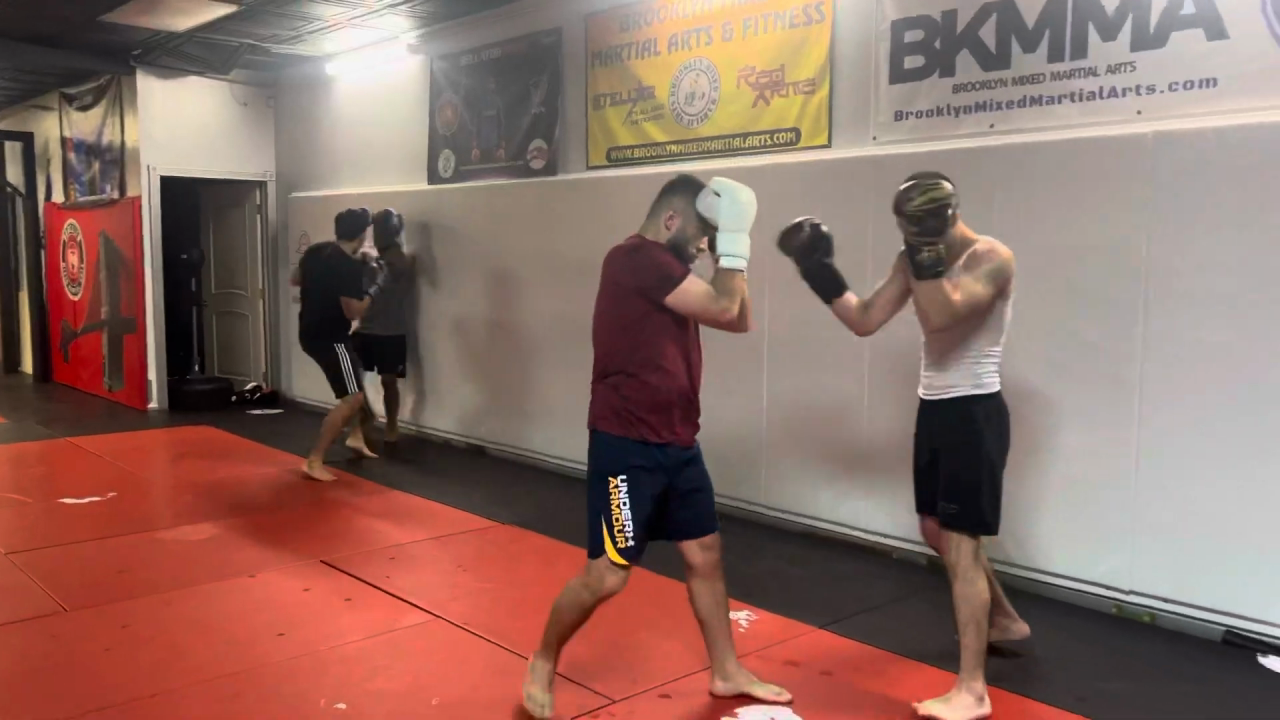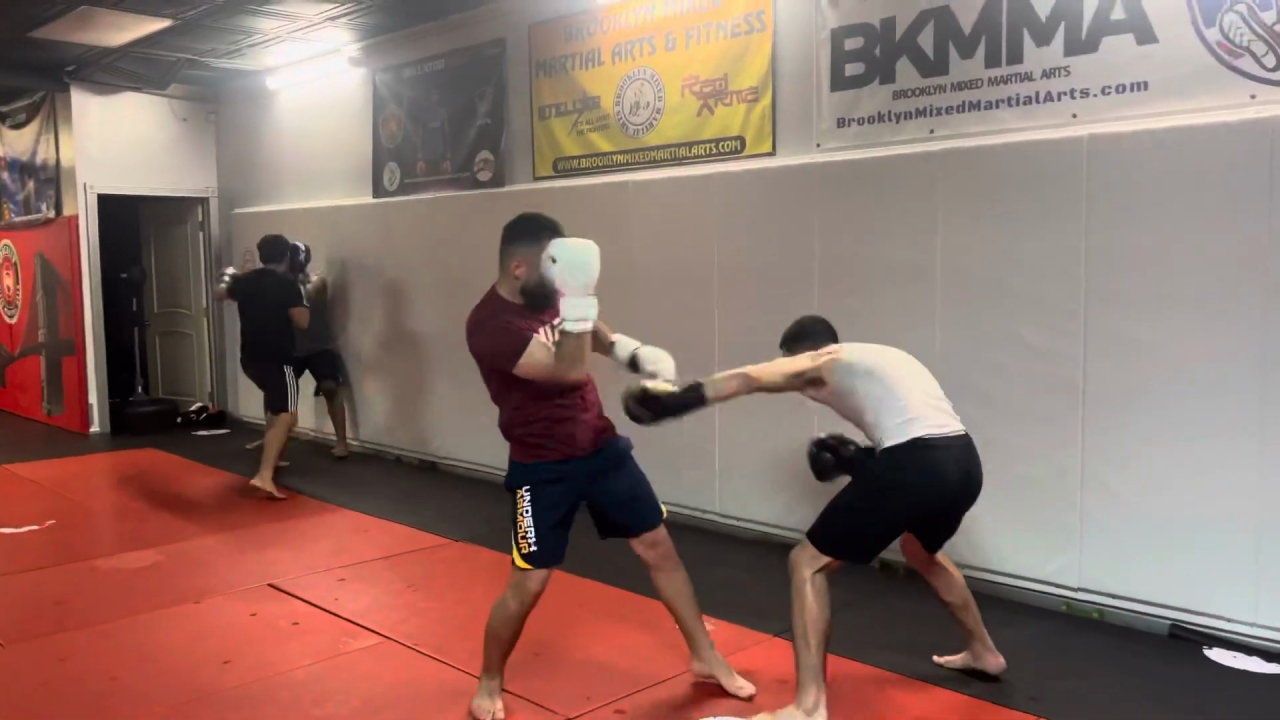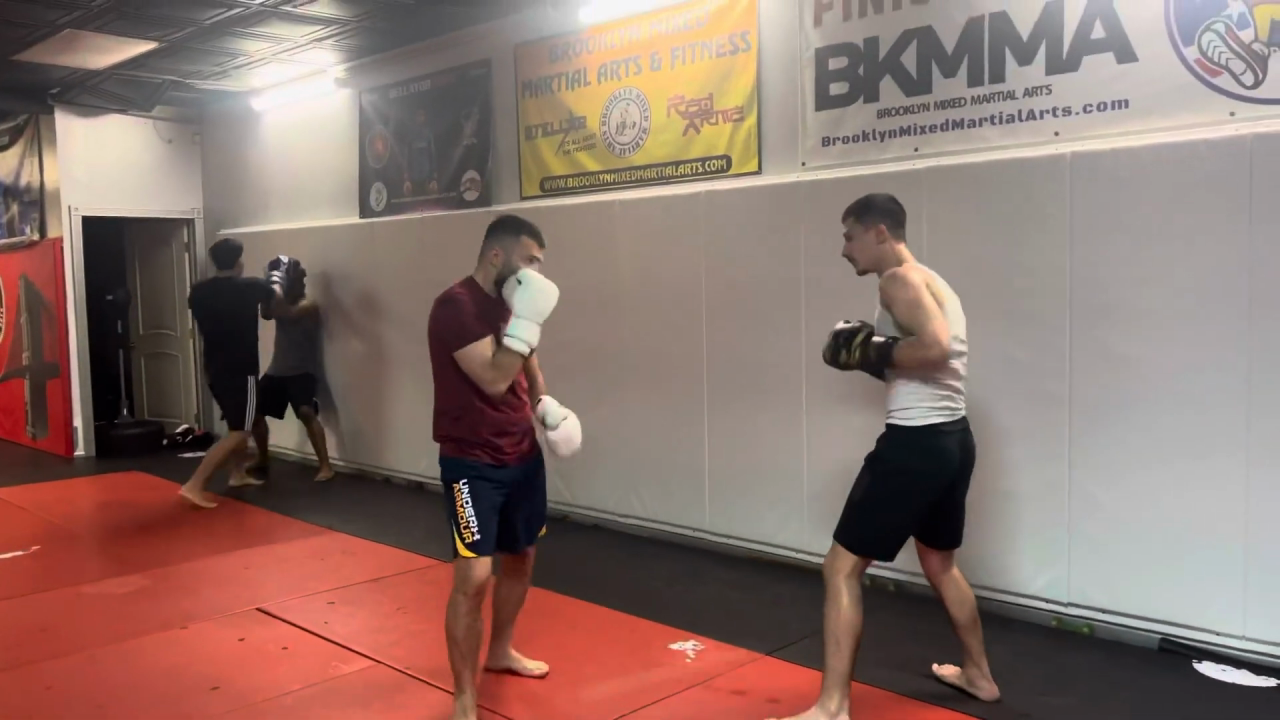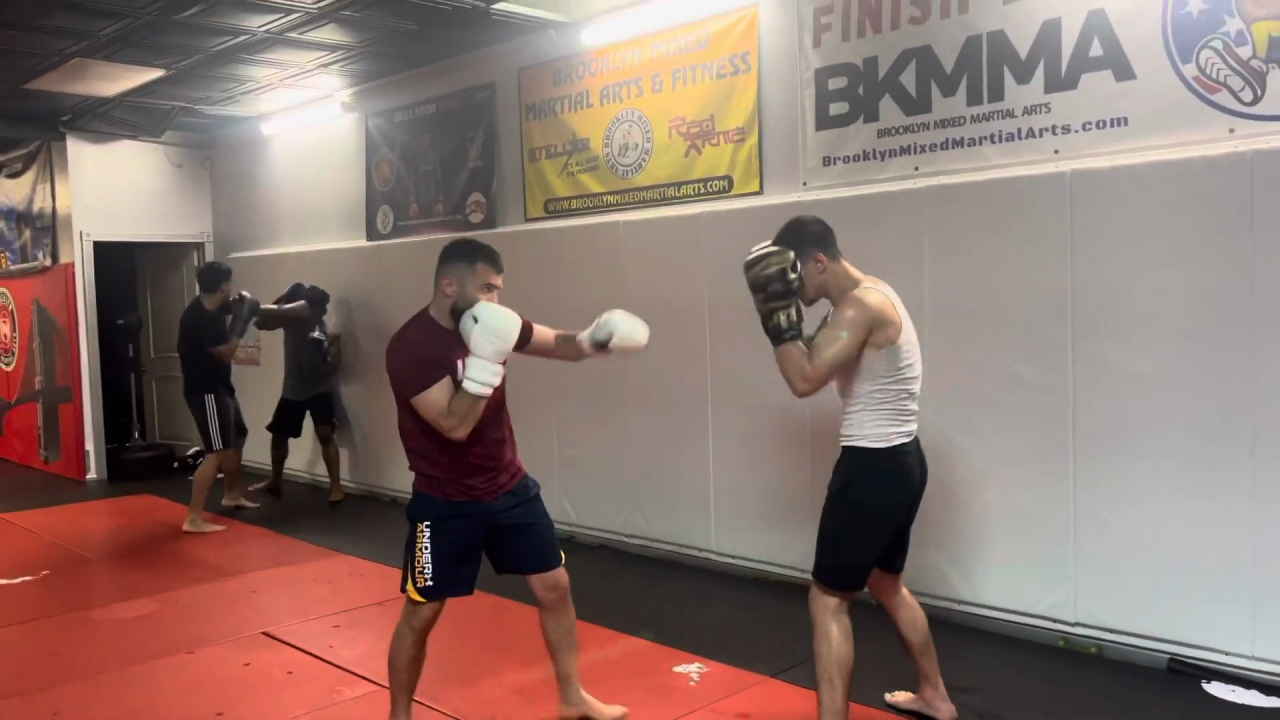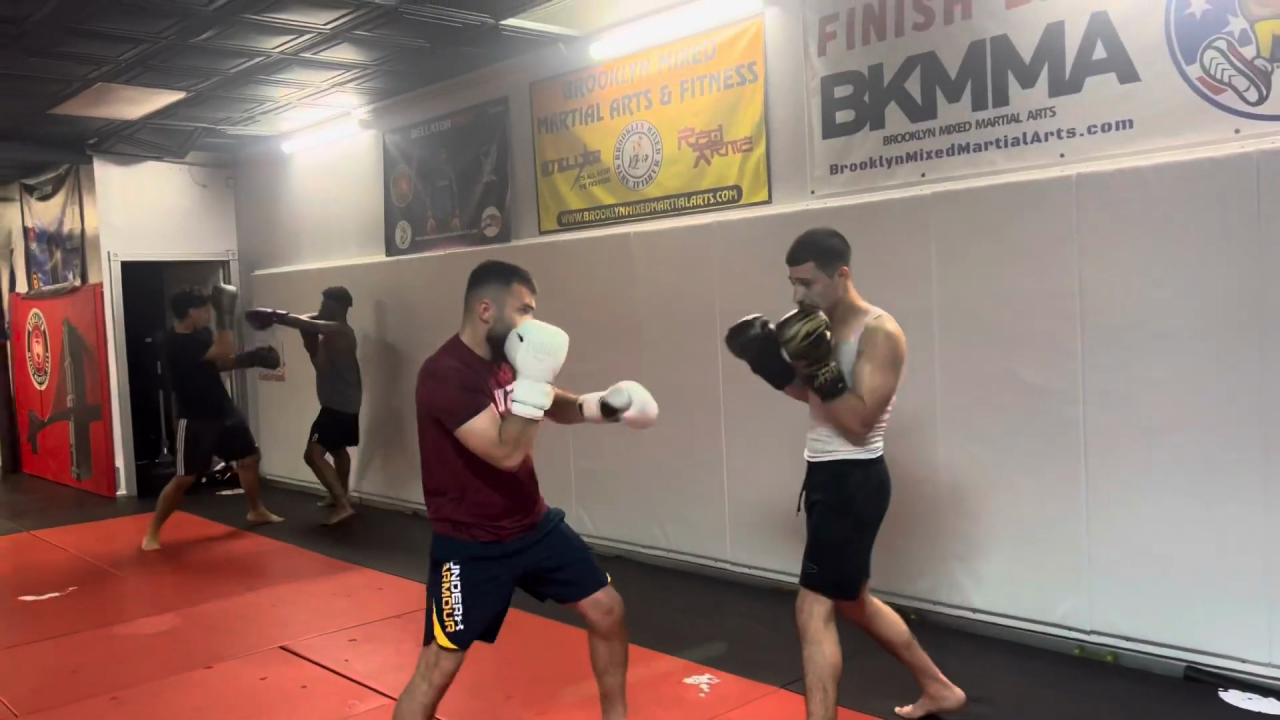
dt=0.5s
person 1, frame 1
left shoulder: (666, 266)
right shoulder: (636, 260)
left elbow: (741, 321)
right elbow: (721, 309)
left wrist: (729, 246)
right wrist: (733, 237)
left hip: (676, 444)
right hip: (626, 447)
left knee: (705, 558)
right knee: (606, 576)
left ankle: (728, 673)
right ankle: (542, 665)
person 1, frame 2
left shoulder: (552, 293)
right shoulder: (490, 325)
left elbow: (589, 332)
right elbow: (573, 370)
left wrist: (630, 350)
right wrist: (580, 297)
left hip: (600, 446)
right hip: (541, 467)
left knee: (659, 548)
right knee: (528, 584)
left ankle: (707, 659)
person 1, frame 3
left shoulder: (520, 304)
right shoulder: (455, 308)
right elbow: (495, 381)
left wrist: (552, 410)
right wrist: (525, 320)
left hip: (525, 457)
right hip: (474, 463)
left knee: (518, 560)
right knee: (474, 577)
left ankle: (501, 650)
person 1, frame 4
left shoulder: (497, 325)
right shoulder: (409, 347)
left elbow: (559, 344)
right elbow: (455, 426)
left wrist: (598, 335)
right wrist: (485, 358)
left hip: (508, 487)
right hip: (446, 502)
left knee: (554, 589)
right knee: (421, 614)
person 1, frame 5
left shoulder: (512, 351)
right shoulder: (443, 376)
left elbow: (556, 407)
right elbow: (507, 454)
left wrist: (605, 404)
right wrist: (534, 380)
left hip: (531, 523)
right hip: (467, 542)
left knee: (607, 611)
right knee: (439, 666)
person 2, frame 1
left shoulder: (992, 258)
right shoulder: (916, 258)
left elbow: (939, 316)
right elbow: (864, 321)
left wrist: (930, 251)
right wrist: (817, 270)
left hip: (974, 414)
right hip: (934, 412)
left knee: (960, 548)
right knee: (941, 534)
right ankle: (1005, 621)
person 2, frame 2
left shoulder: (821, 361)
right shoulder: (888, 361)
left elbow: (752, 379)
left wrist: (675, 399)
right wrist: (856, 457)
left hip: (913, 464)
right hip: (963, 463)
left knee: (808, 565)
right knee: (920, 551)
right ankle: (984, 652)
person 2, frame 3
left shoulder: (903, 279)
right shoulder: (934, 285)
left elbow: (936, 349)
left wrist: (875, 352)
right wrist: (871, 352)
left hip: (914, 446)
right hip: (952, 439)
left knee: (841, 567)
right knee: (939, 564)
right ankle: (979, 676)
person 2, frame 4
left shoulder: (862, 306)
right shoulder: (863, 296)
left elbow: (803, 382)
right elbow: (822, 363)
left wrist: (777, 307)
right wrist: (785, 314)
left hip: (875, 467)
right hip: (898, 463)
left knee: (827, 601)
right knee: (887, 584)
person 2, frame 5
left shoulder: (880, 332)
right shoulder: (819, 320)
left elbow: (857, 422)
right elbow: (812, 397)
left wrist: (820, 368)
right wrist: (775, 366)
left hip: (855, 480)
right hip: (824, 477)
left knee: (813, 612)
right knee: (854, 602)
person 3, frame 1
left shoulder: (316, 251)
right shoulder: (350, 267)
left elbow: (296, 279)
right elbow: (354, 312)
right wrist: (375, 288)
left hip: (311, 333)
right hip: (329, 338)
left knee: (353, 380)
right knee: (353, 398)
left ankle: (356, 438)
right ankle: (315, 461)
person 3, frame 2
left shoulder: (244, 280)
right shoulder: (287, 283)
left elbow: (219, 293)
right elbow: (303, 322)
left wrist: (227, 275)
right wrist: (301, 298)
left hip: (250, 359)
right hip: (278, 359)
left knee: (274, 402)
right knee: (286, 417)
left ankle: (271, 455)
right ankle: (264, 476)
person 3, frame 3
left shoulder: (199, 291)
right shoulder: (250, 287)
right elbow: (277, 294)
right wrist: (276, 278)
left hip: (214, 369)
right hip: (242, 371)
left knee: (240, 422)
right knee: (238, 432)
left ankle: (239, 474)
right ankle: (194, 486)
person 3, frame 4
left shoulder: (213, 307)
right shoulder: (197, 319)
right elbow: (226, 354)
left wrist: (285, 311)
right wrist: (240, 322)
left hip: (219, 388)
right hip: (206, 392)
left knee: (236, 440)
right knee: (217, 453)
left ankle: (231, 495)
right ankle: (194, 519)
person 3, frame 5
left shoulder: (199, 332)
right shoulder: (176, 344)
left elbow: (220, 362)
right elbow: (222, 352)
left wrist: (253, 357)
right wrist: (225, 315)
left hip: (223, 409)
right hip: (195, 419)
left knee: (249, 458)
right knee: (184, 479)
left ankle: (257, 511)
right ankle: (153, 532)
person 4, frame 1
left shoulder: (404, 257)
left elbow: (401, 269)
left wrist: (393, 240)
left hip: (393, 330)
right hip: (367, 328)
left knee: (388, 380)
left ankle: (391, 428)
right ankle: (366, 416)
person 4, frame 2
left shoulder: (318, 282)
left elbow: (308, 296)
left wrist: (298, 275)
left hip: (321, 347)
right hip: (293, 348)
left knee: (331, 388)
left ankle: (342, 443)
person 4, frame 3
left shoulder: (309, 306)
right shoulder: (280, 304)
left elbow: (286, 312)
left wrist: (283, 283)
left hip: (303, 371)
right hip: (277, 370)
left knee: (307, 413)
left ankle: (325, 466)
right ankle: (262, 459)
person 4, frame 4
left shoulder: (329, 337)
right shoulder: (290, 324)
left elbow: (330, 370)
right elbow: (261, 323)
left wrist: (324, 354)
right wrist: (284, 300)
left hip: (319, 392)
right hip: (292, 392)
left knee: (325, 434)
right knee: (278, 436)
left ankle: (336, 487)
right ankle: (275, 481)
person 4, frame 5
left shoulder: (335, 329)
right shoulder: (340, 333)
left elbow: (300, 321)
right elbow: (320, 363)
left wrist: (272, 315)
right wrist: (309, 338)
left hip: (337, 405)
right hip: (345, 404)
left knee: (314, 454)
right knee: (337, 448)
left ankle: (342, 504)
right ankle: (341, 497)
